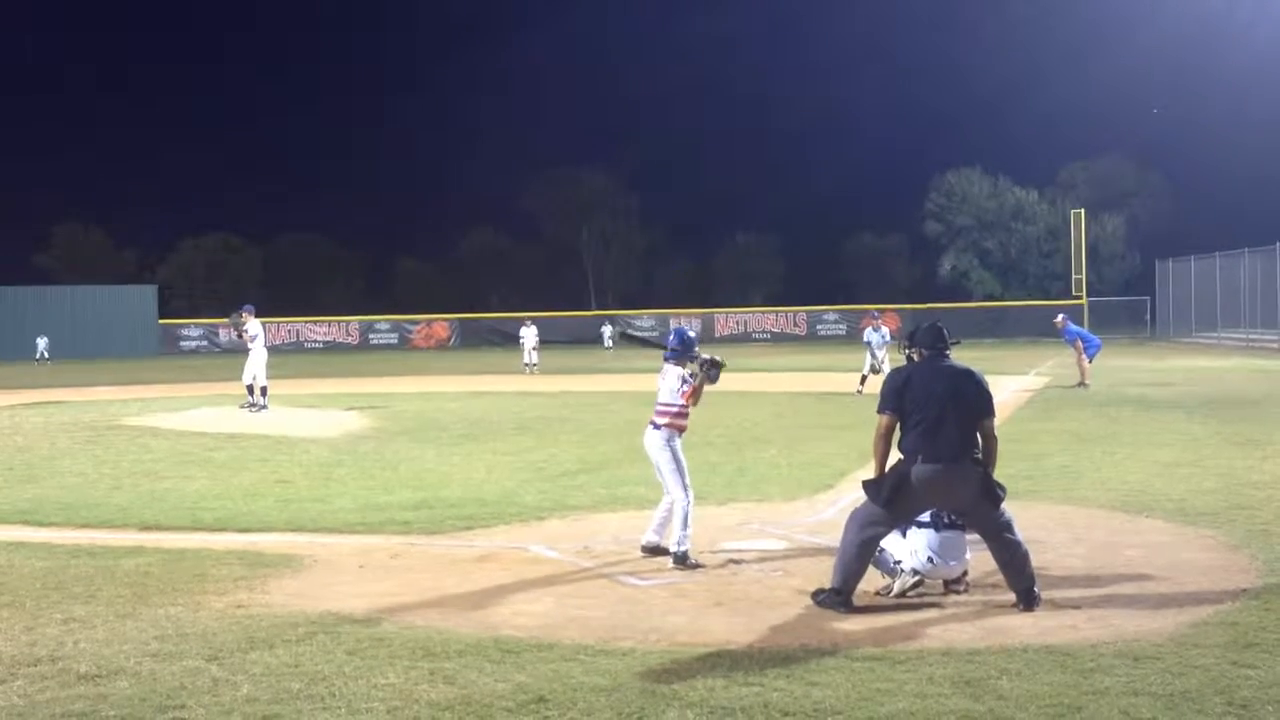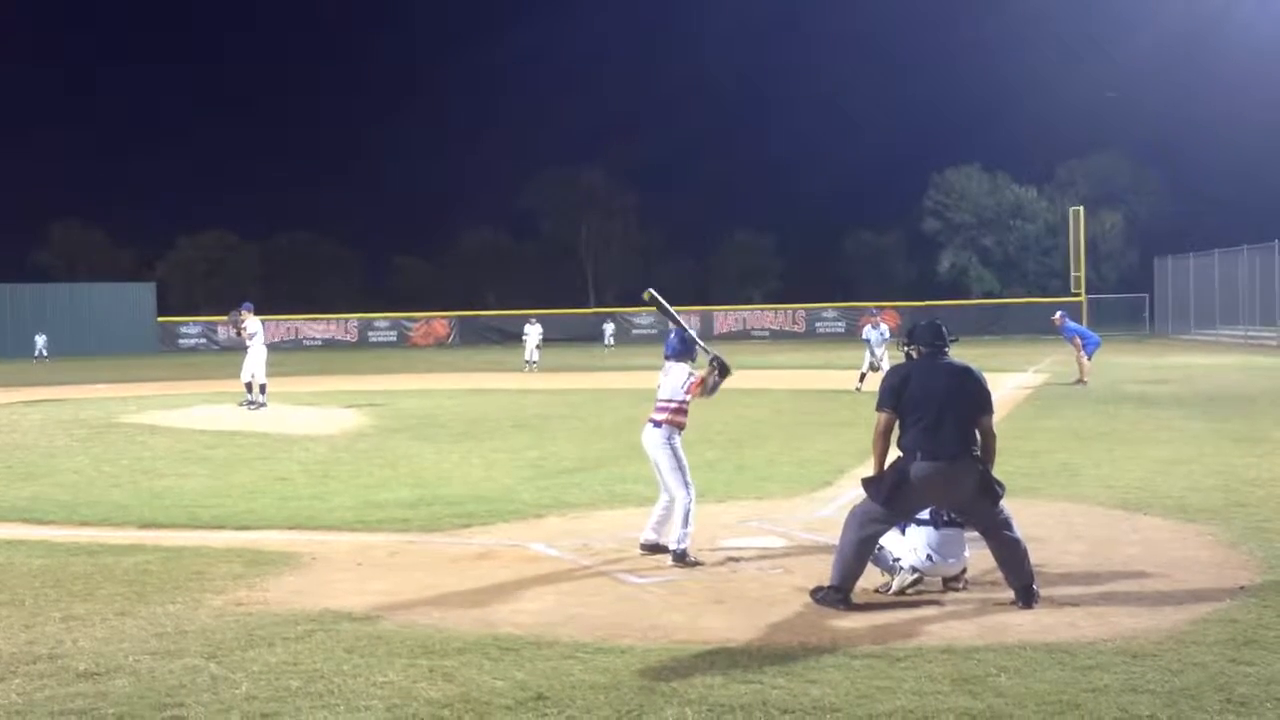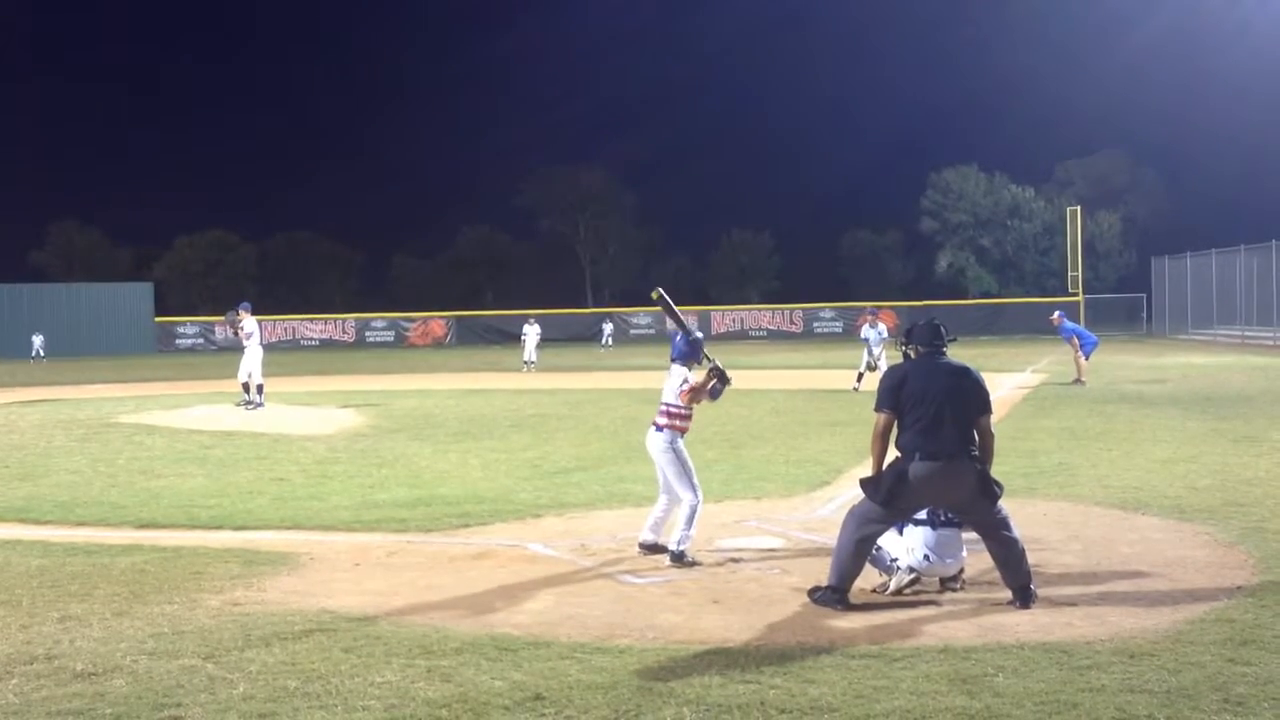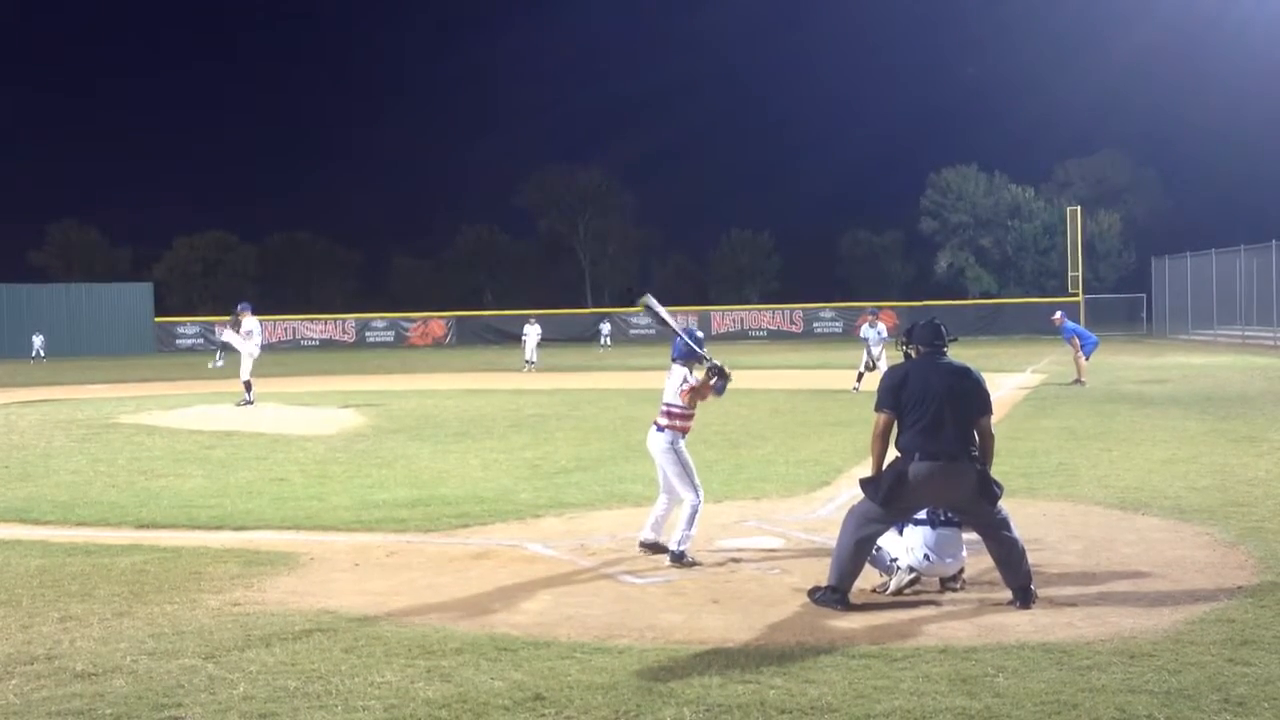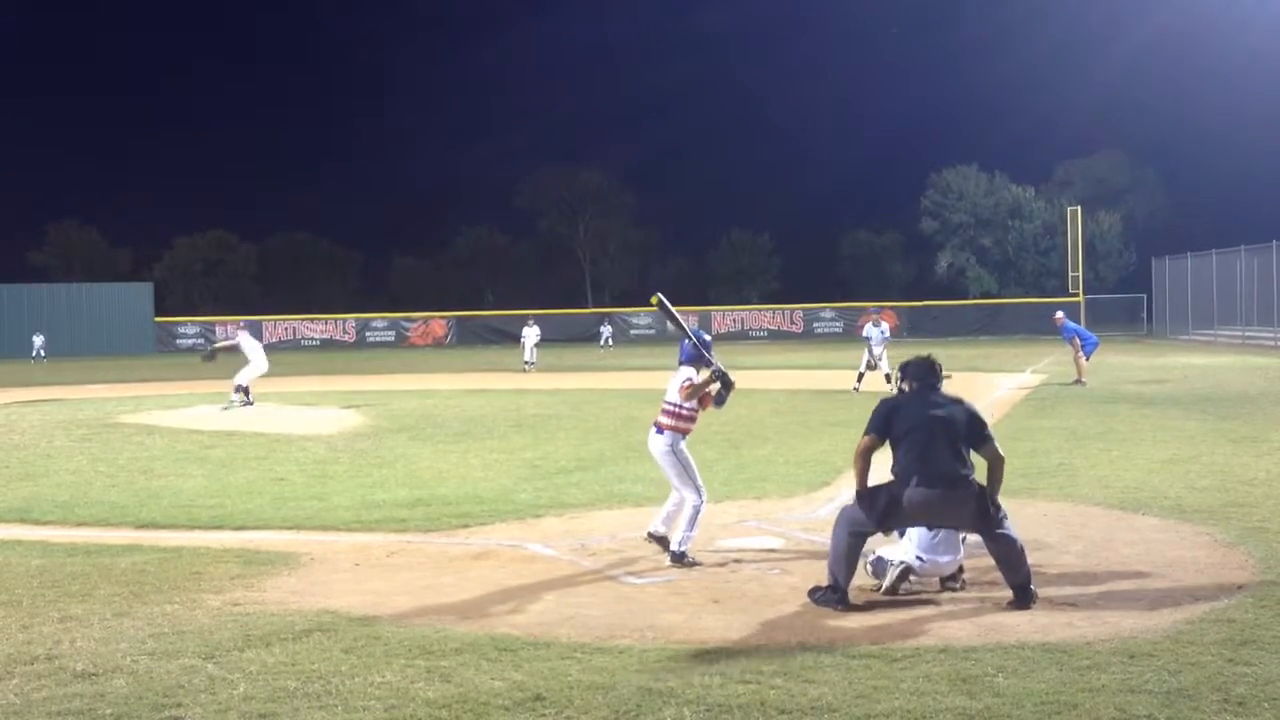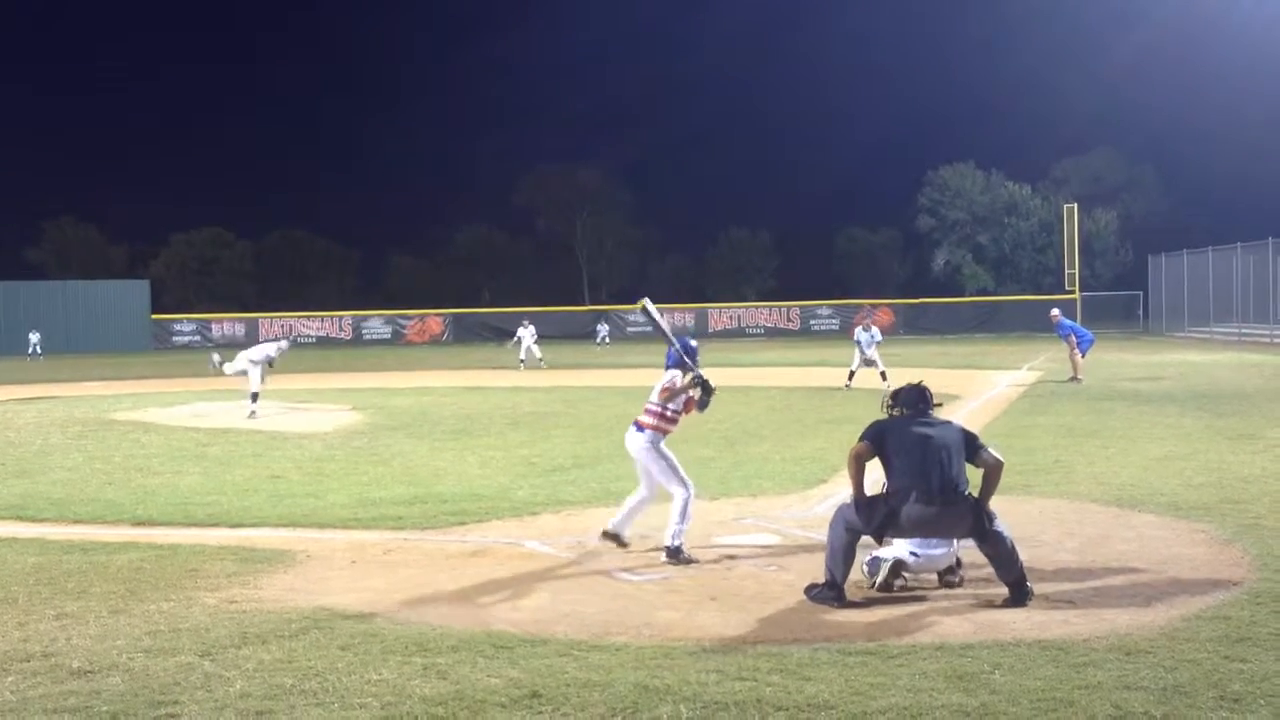
dt=0.5s
person 1, frame 1
left shoulder: (901, 377)
right shoulder: (973, 378)
left elbow: (884, 431)
right elbow: (989, 436)
left wrist: (879, 477)
right wrist: (986, 478)
left hip: (917, 473)
right hip: (965, 473)
left knee: (864, 525)
right knee: (1000, 529)
left ankle: (839, 594)
right ankle: (1027, 594)
person 1, frame 2
left shoulder: (900, 375)
right shoulder: (971, 376)
left elbow: (883, 429)
right elbow: (988, 433)
left wrist: (878, 475)
right wrist: (984, 475)
left hip: (916, 471)
right hip: (964, 471)
left knee: (863, 522)
right knee: (999, 526)
left ankle: (838, 591)
right ankle: (1026, 591)
person 1, frame 3
left shoulder: (898, 375)
right shoulder: (970, 376)
left elbow: (882, 430)
right elbow: (986, 433)
left wrist: (876, 475)
right wrist: (982, 475)
left hip: (915, 471)
right hip: (962, 471)
left knee: (861, 522)
right knee: (996, 525)
left ankle: (835, 591)
right ankle: (1023, 590)
person 1, frame 4
left shoulder: (898, 374)
right shoulder: (970, 376)
left elbow: (881, 430)
right elbow: (986, 434)
left wrist: (876, 476)
right wrist: (982, 476)
left hip: (916, 470)
right hip: (963, 471)
left knee: (861, 522)
right knee: (996, 526)
left ankle: (835, 591)
right ankle: (1023, 590)
person 1, frame 5
left shoulder: (892, 406)
right shoulder: (963, 408)
left elbow: (864, 450)
right elbow: (996, 457)
left wrist: (861, 493)
right wrist: (990, 500)
left hip: (912, 495)
right hip: (960, 496)
left knee: (850, 519)
right knee: (995, 522)
left ankle: (835, 592)
right ankle: (1023, 591)
person 1, frame 6
left shoulder: (884, 426)
right shoulder: (954, 429)
left elbow: (856, 455)
right elbow: (995, 462)
left wrist: (860, 501)
right wrist: (980, 505)
left hip: (908, 513)
right hip: (957, 515)
left knee: (845, 517)
right knee: (985, 520)
left ankle: (832, 589)
right ankle: (1019, 588)
person 2, frame 1
left shoulder: (671, 370)
right shoulder: (677, 373)
left elbow: (693, 387)
right elbow: (692, 400)
right wrist: (702, 372)
left hip: (657, 436)
right hip: (664, 438)
left knee: (673, 494)
right knee: (683, 495)
left ankle: (651, 543)
right ankle: (679, 553)
person 2, frame 2
left shoulder: (671, 369)
right shoulder: (680, 370)
left elbow: (704, 391)
right elbow: (699, 391)
left wrist: (718, 375)
right wrist: (711, 368)
left hip: (655, 433)
right hip: (664, 436)
left knee: (670, 492)
right knee: (685, 493)
left ankle: (649, 540)
right ankle: (679, 551)
person 2, frame 3
left shoulder: (680, 372)
right shoulder: (681, 373)
left elbow: (708, 396)
right elbow: (689, 399)
left wrist: (719, 382)
right wrist: (709, 376)
left hip: (659, 437)
right hip: (667, 440)
left knee: (670, 494)
right knee: (692, 496)
left ankle: (647, 540)
right ankle: (677, 551)
person 2, frame 4
left shoulder: (682, 372)
right shoulder: (681, 373)
left elbow: (713, 391)
right elbow: (688, 399)
left wrist: (720, 377)
right wrist: (708, 376)
left hip: (660, 437)
right hip: (668, 440)
left knee: (669, 493)
right knee: (693, 496)
left ankle: (648, 539)
right ankle: (677, 552)
person 2, frame 5
left shoulder: (689, 374)
right shoulder: (688, 373)
left elbow: (714, 402)
right elbow: (686, 396)
left wrist: (724, 386)
right wrist: (710, 379)
left hip: (662, 439)
right hip: (669, 441)
left knee: (682, 492)
right knee: (696, 496)
left ankle: (657, 531)
right ankle: (677, 552)
person 2, frame 6
left shoulder: (679, 381)
right shoulder: (675, 377)
left elbow: (695, 408)
right elbow: (663, 397)
left wrist: (704, 394)
right wrist: (690, 385)
left hip: (635, 437)
right hip: (649, 441)
left knee: (648, 489)
right knee: (684, 490)
left ankle: (614, 529)
right ankle: (673, 549)
